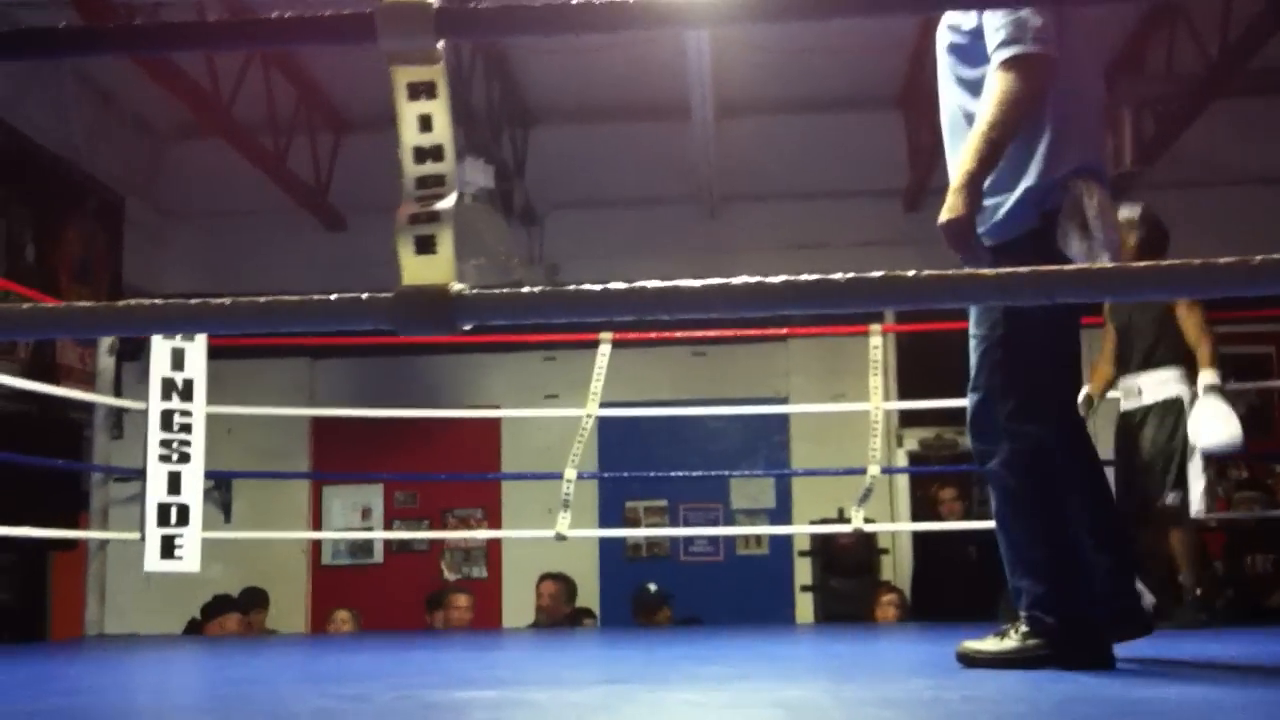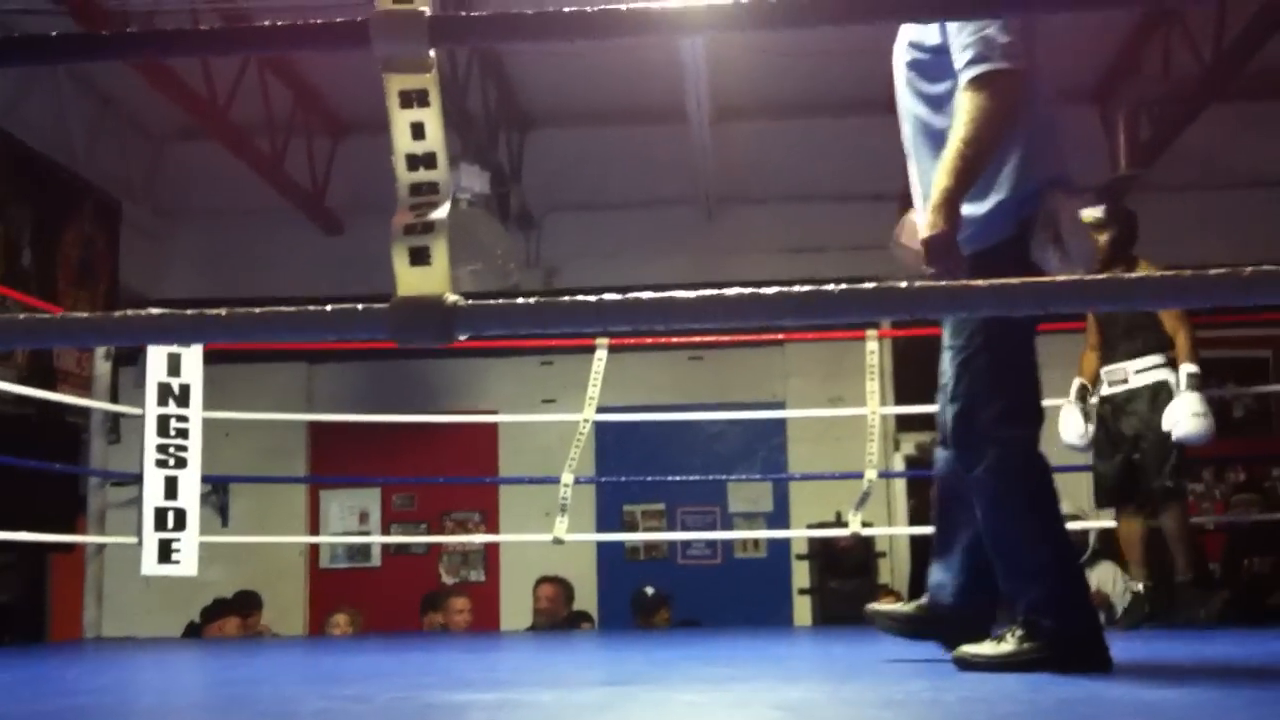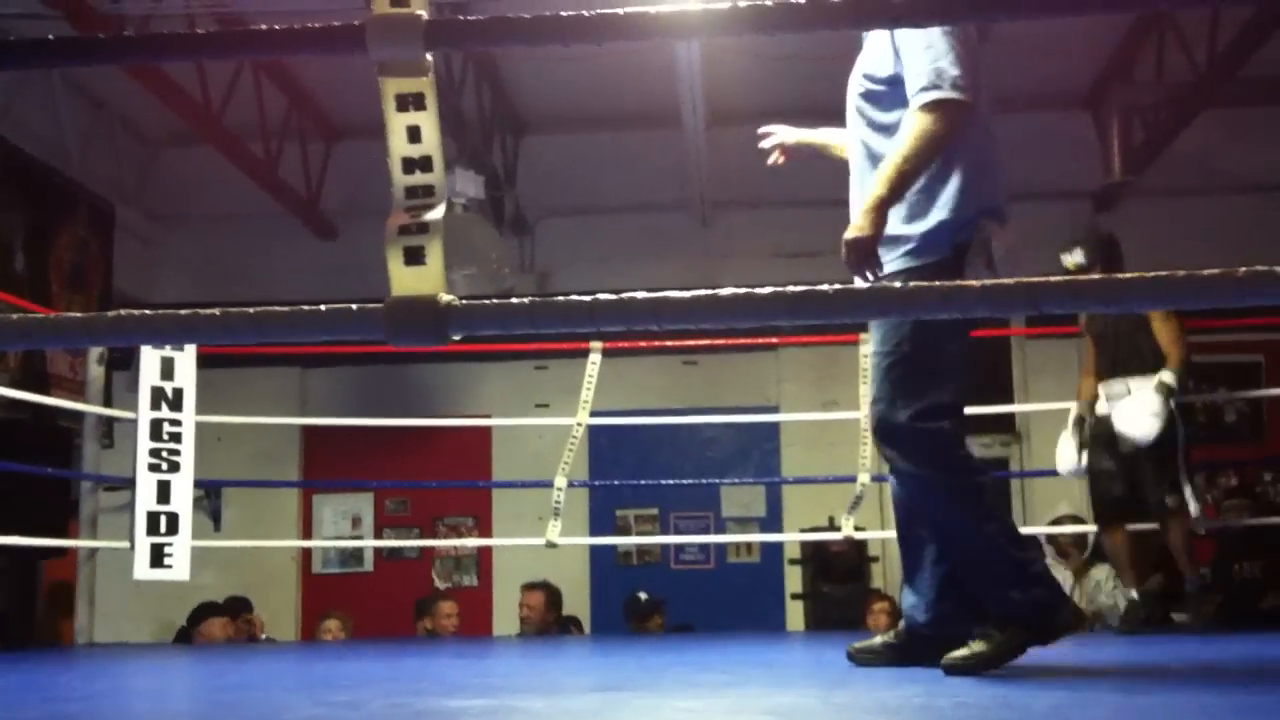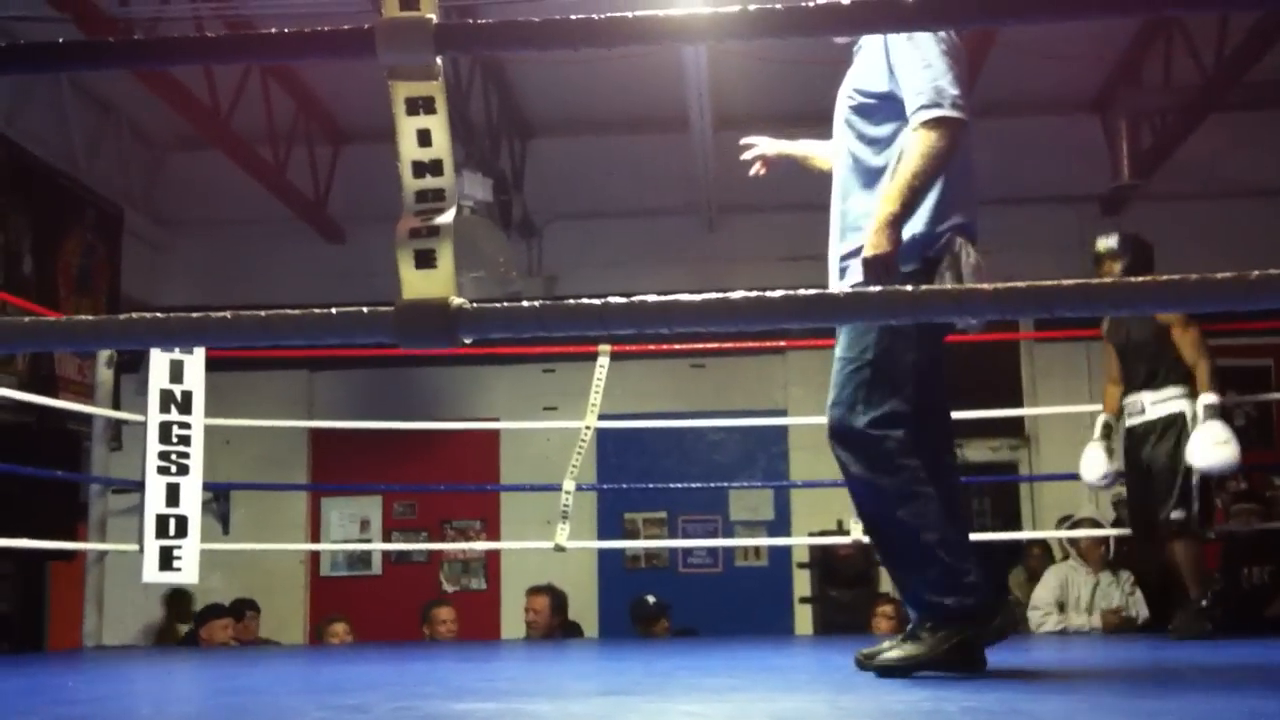
dt=0.5s
person 1, frame 1
right shoulder: (1012, 14)
left elbow: (1024, 64)
left wrist: (964, 182)
left hip: (1020, 217)
right hip: (1045, 220)
left knee: (1009, 425)
right knee: (1047, 422)
left ankle: (1058, 620)
right ankle: (1105, 599)
person 1, frame 2
left shoulder: (950, 17)
right shoulder: (930, 21)
left elbow: (995, 82)
left wrist: (943, 203)
right wrist: (943, 199)
left hip: (987, 233)
right hip: (983, 236)
left knee: (988, 431)
right knee: (967, 430)
left ankle: (1059, 624)
right ankle: (957, 600)
person 1, frame 3
left shoulder: (914, 20)
right shoulder: (889, 35)
left elbow: (942, 107)
left wrist: (873, 205)
right wrist: (806, 137)
left hip: (924, 250)
right hip: (914, 257)
left knee: (907, 426)
right knee: (914, 434)
left ankle: (1023, 601)
right ankle: (934, 618)
person 1, frame 4
left shoulder: (907, 29)
right shoulder: (875, 48)
left elbow: (940, 123)
left wrist: (886, 222)
right wrist: (788, 149)
left hip: (899, 266)
right hip: (886, 271)
left knee: (861, 425)
right knee: (912, 442)
left ankle: (958, 605)
right ankle: (945, 621)
person 2, frame 1
right shoulder: (1114, 299)
left elbow: (1202, 344)
left wrist: (1209, 390)
right wrist: (1083, 403)
left hip: (1167, 400)
right hip: (1131, 408)
left knee: (1169, 502)
right knee: (1137, 510)
left ankle: (1192, 596)
right ankle: (1179, 586)
person 2, frame 2
left shoulder: (1148, 278)
left elbow: (1181, 334)
left wrist: (1189, 381)
right wrist: (1079, 393)
left hip: (1151, 388)
right hip: (1113, 397)
left knee: (1164, 490)
right knee: (1121, 497)
left ankle: (1187, 584)
right ankle: (1141, 591)
person 2, frame 3
right shoulder: (1089, 315)
left elbow: (1176, 349)
left wrist: (1163, 388)
right wrist: (1077, 420)
left hip: (1146, 408)
right hip: (1108, 417)
left knee: (1169, 504)
right knee: (1109, 514)
left ankle: (1195, 594)
right ankle: (1137, 599)
person 2, frame 4
left shoulder: (1165, 308)
right shoulder: (1111, 322)
left elbow: (1200, 361)
left wrist: (1210, 411)
right wrist: (1102, 430)
left hip: (1172, 420)
right hip: (1137, 428)
left knee: (1178, 519)
right knee: (1150, 526)
left ankle: (1200, 608)
right ankle: (1195, 595)
